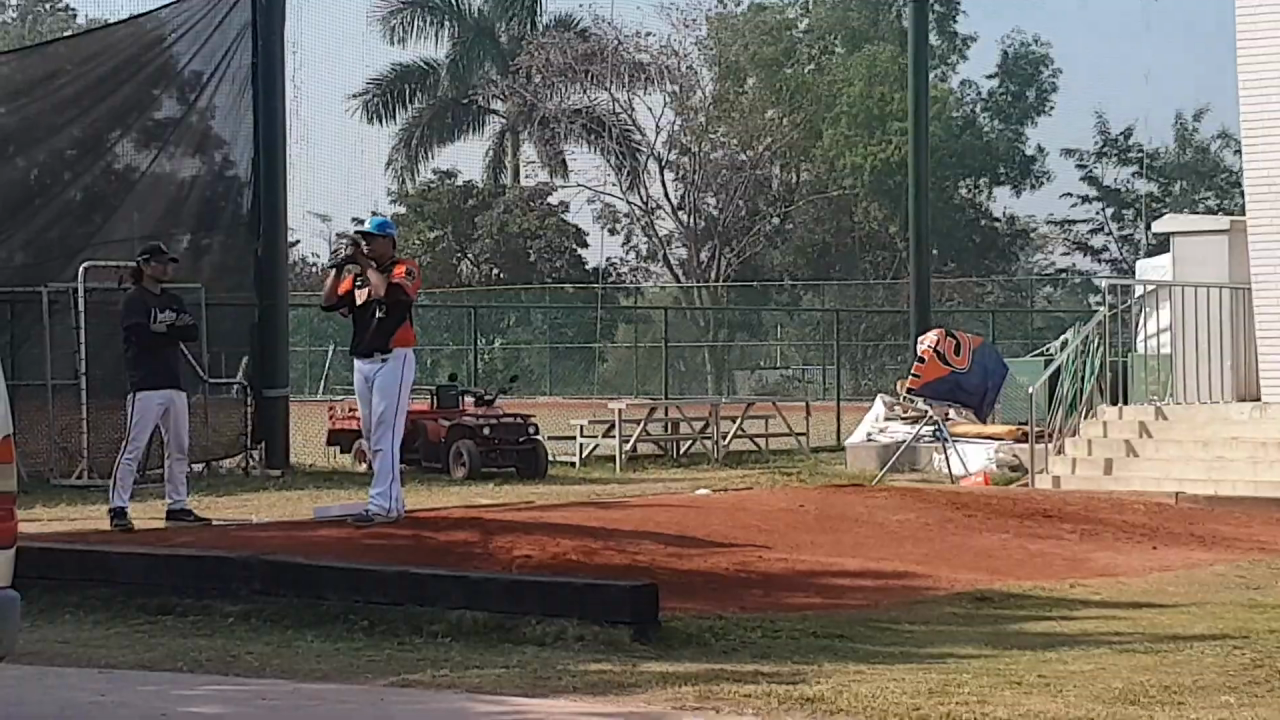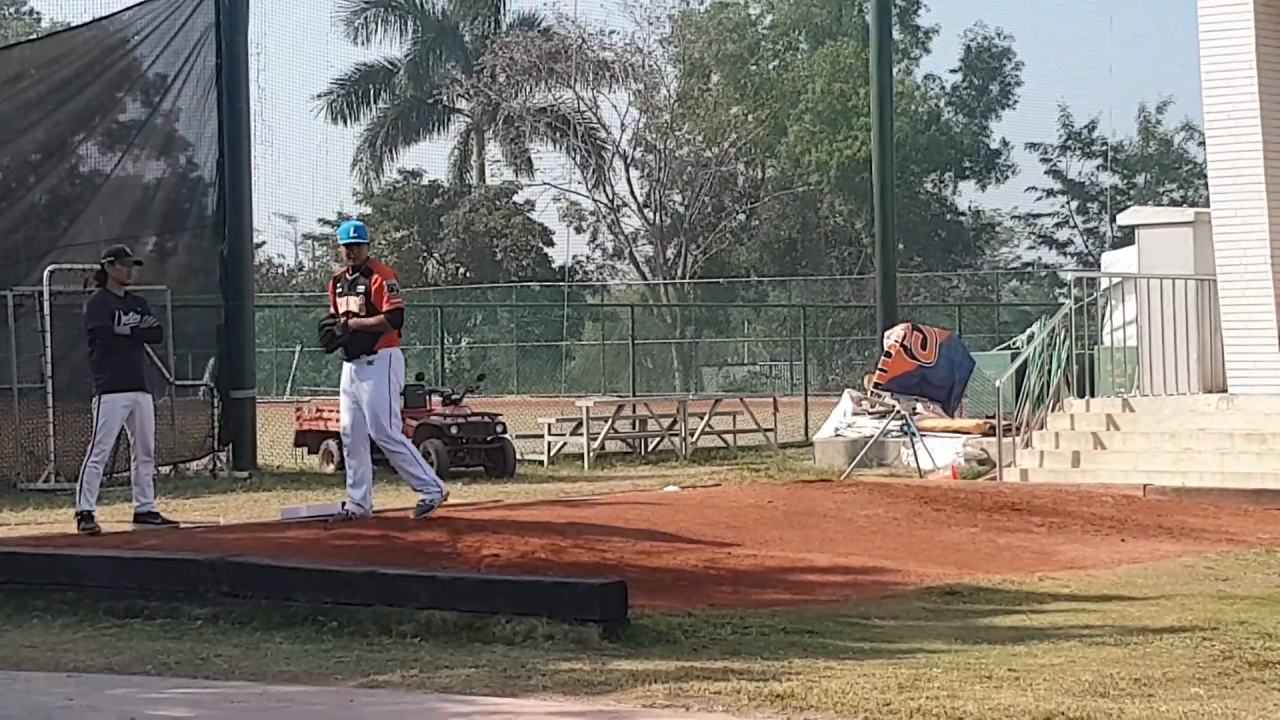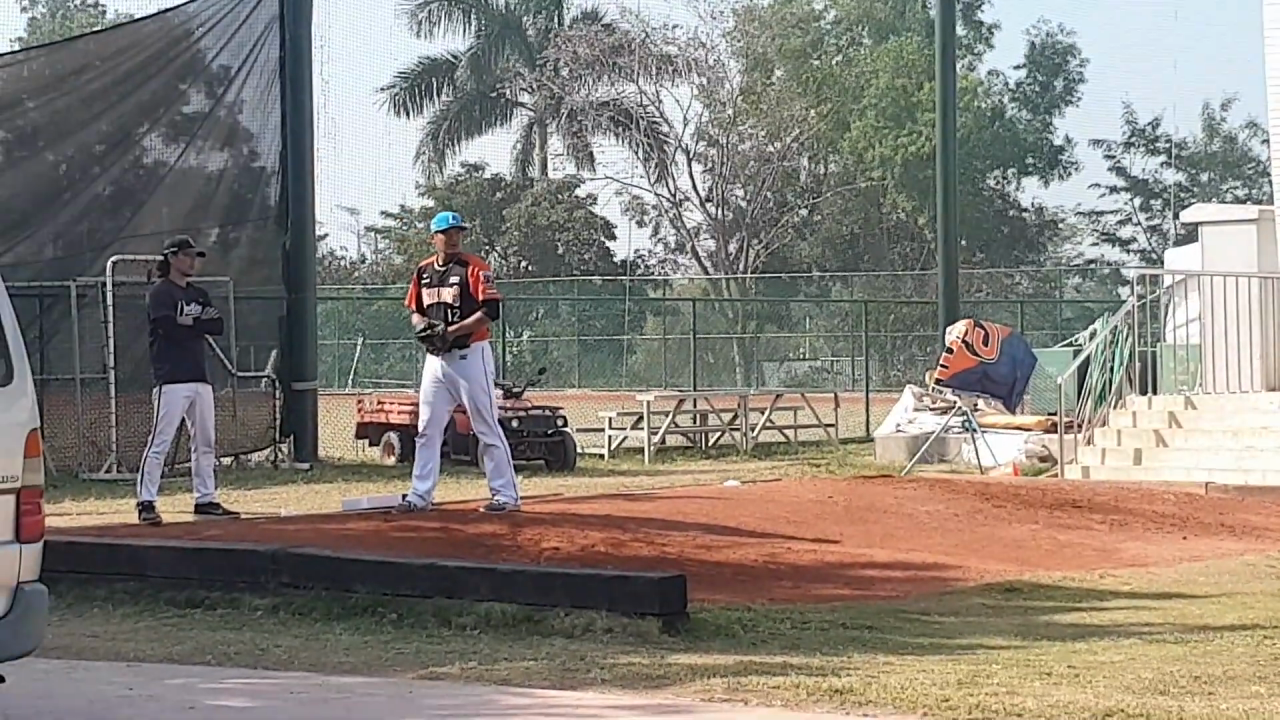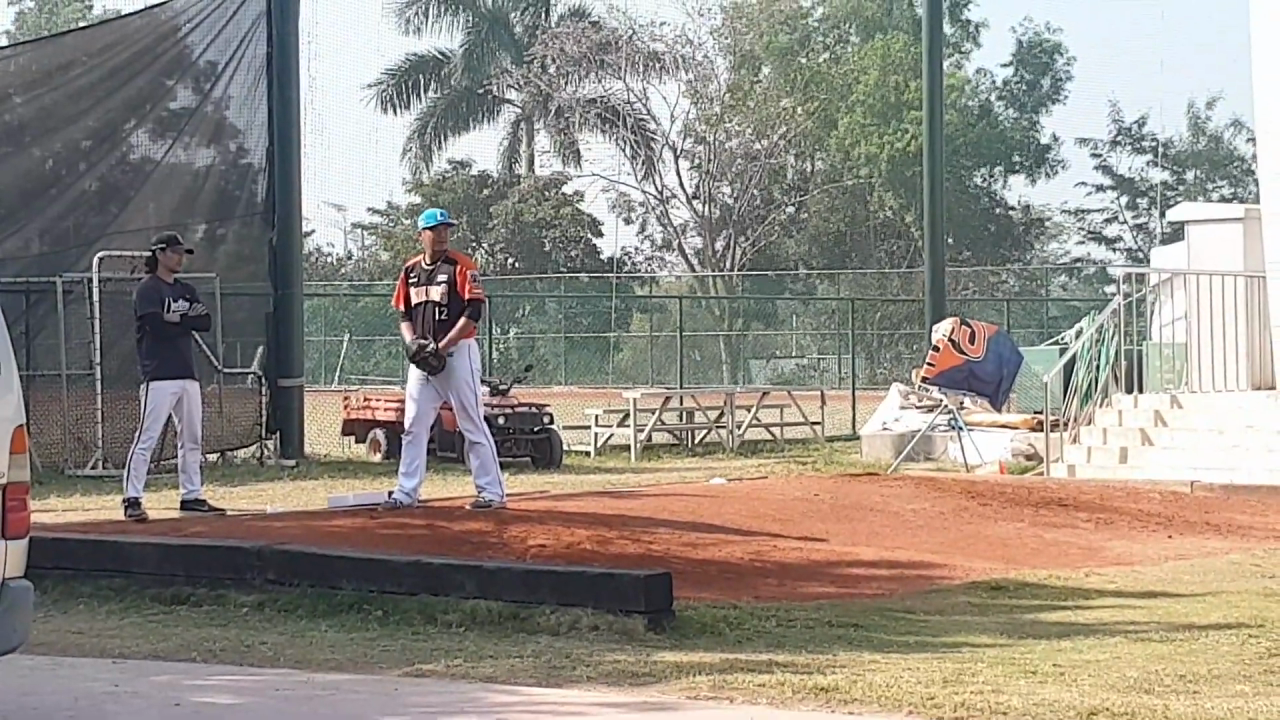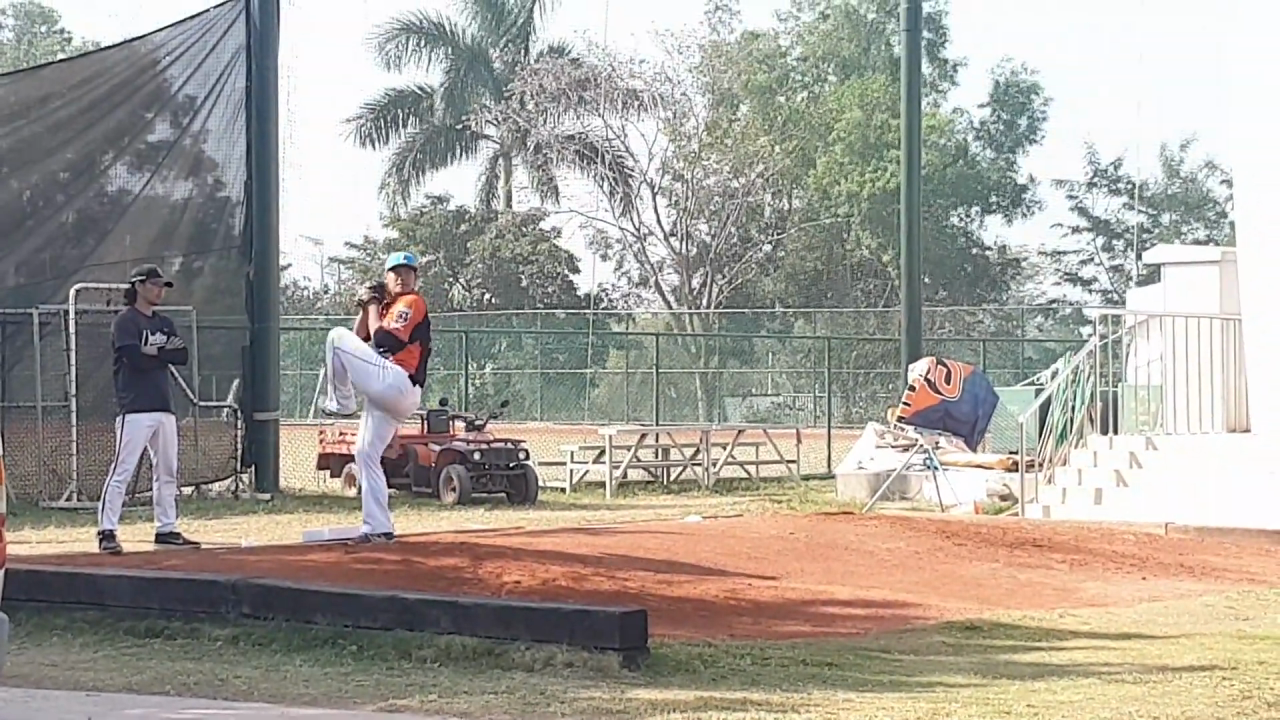
dt=1s
person 1, frame 1
left shoulder: (405, 269)
right shoulder: (358, 276)
left elbow: (389, 292)
right elbow: (328, 303)
left wrist: (364, 264)
right wrist: (338, 267)
left hip: (393, 361)
right hip: (363, 362)
left knee: (385, 434)
right knee: (372, 435)
left ankle: (382, 504)
right ankle: (392, 502)
person 1, frame 2
left shoulder: (381, 276)
right shoulder: (337, 281)
left elbow: (394, 320)
left wrist: (350, 322)
left hip: (381, 361)
right hip: (352, 365)
left knee: (384, 432)
right knee: (351, 434)
left ankle: (431, 489)
right ankle: (358, 502)
person 1, frame 3
left shoulder: (474, 267)
right shoulder: (423, 271)
left elbow: (490, 312)
right elbow: (415, 311)
left wrist: (451, 330)
right wrist: (422, 324)
left hip: (470, 356)
right hip: (436, 358)
left knee: (486, 427)
right knee: (427, 429)
left ankle: (506, 494)
right ankle: (420, 495)
person 1, frame 4
left shoulder: (462, 266)
right shoulder: (410, 270)
left elbow: (473, 313)
right elbow: (404, 314)
left wrist: (441, 347)
right wrist: (412, 342)
left hip: (458, 354)
right hip: (423, 359)
left knee: (472, 424)
right knee: (414, 426)
left ankle: (492, 492)
right ankle: (405, 492)
person 1, frame 5
left shoulder: (411, 302)
right shoulder: (388, 306)
left elbow: (383, 337)
right elbow: (361, 337)
left wrist: (373, 305)
right wrist: (367, 306)
left hip: (395, 384)
right hip: (396, 395)
left knee: (337, 338)
right knee: (365, 455)
left ankle: (341, 401)
right ankle: (378, 528)
person 2, frame 1
left shoulder: (174, 300)
right shoulder: (134, 300)
left elbow: (192, 332)
right elbow: (143, 336)
left wrist: (163, 328)
right wrist: (174, 330)
left hip: (175, 385)
right hip: (146, 387)
left knee: (179, 449)
right knee: (133, 448)
left ankle: (177, 507)
right ankle: (118, 509)
person 2, frame 2
left shoulder: (139, 303)
right shoulder: (97, 302)
left elbow: (157, 335)
right elbow: (108, 339)
left wrist: (128, 331)
right wrist: (139, 331)
left hip: (140, 387)
right hip: (111, 389)
left knee: (145, 451)
right knee: (99, 451)
left ankle: (145, 509)
right ankle: (85, 512)
person 2, frame 3
left shoulder: (200, 294)
right shoulder: (160, 292)
left elbow: (218, 326)
right elbow: (170, 329)
left wrist: (190, 322)
right wrist: (201, 322)
left hip: (200, 378)
right hip: (172, 380)
left knee: (205, 442)
right knee: (160, 442)
left ankle: (205, 500)
right ankle: (146, 502)
person 2, frame 4
left shoulder: (187, 290)
right shoulder: (147, 289)
left elbow: (205, 322)
right elbow: (158, 326)
left wrist: (178, 319)
right wrist: (188, 320)
left hip: (188, 375)
right hip: (159, 376)
left knee: (192, 439)
right knee: (147, 439)
left ankle: (192, 497)
right ankle: (132, 499)
person 2, frame 5
left shoulder: (165, 323)
right shoulder: (125, 321)
left elbow: (183, 356)
right elbow: (135, 359)
left wrist: (155, 351)
right wrist: (166, 353)
left hip: (164, 407)
right hip: (135, 409)
left knee: (167, 472)
right knee: (122, 471)
left ankle: (166, 529)
right ankle: (107, 532)
